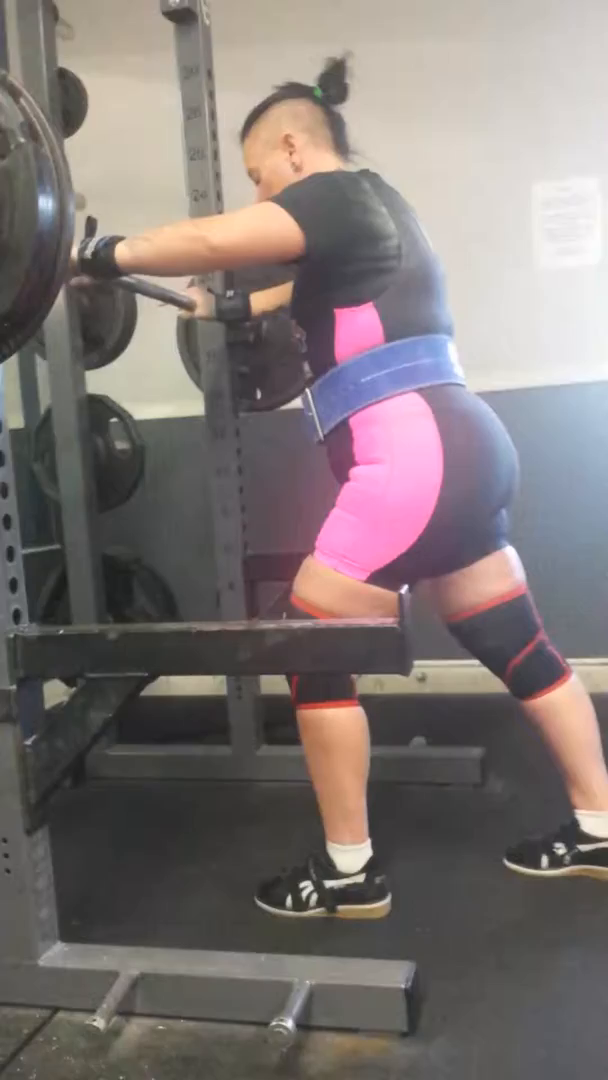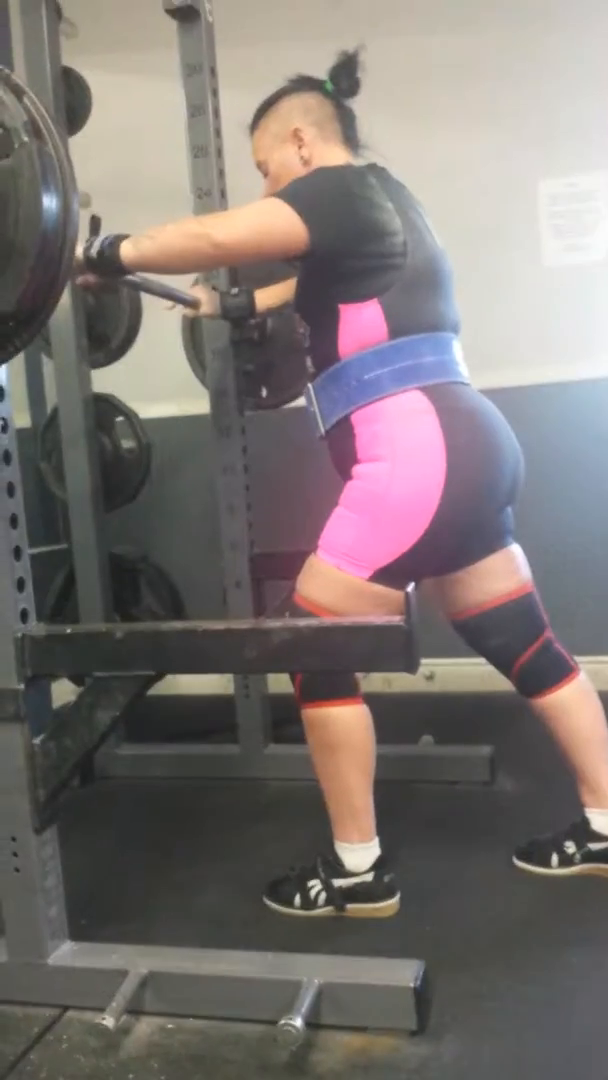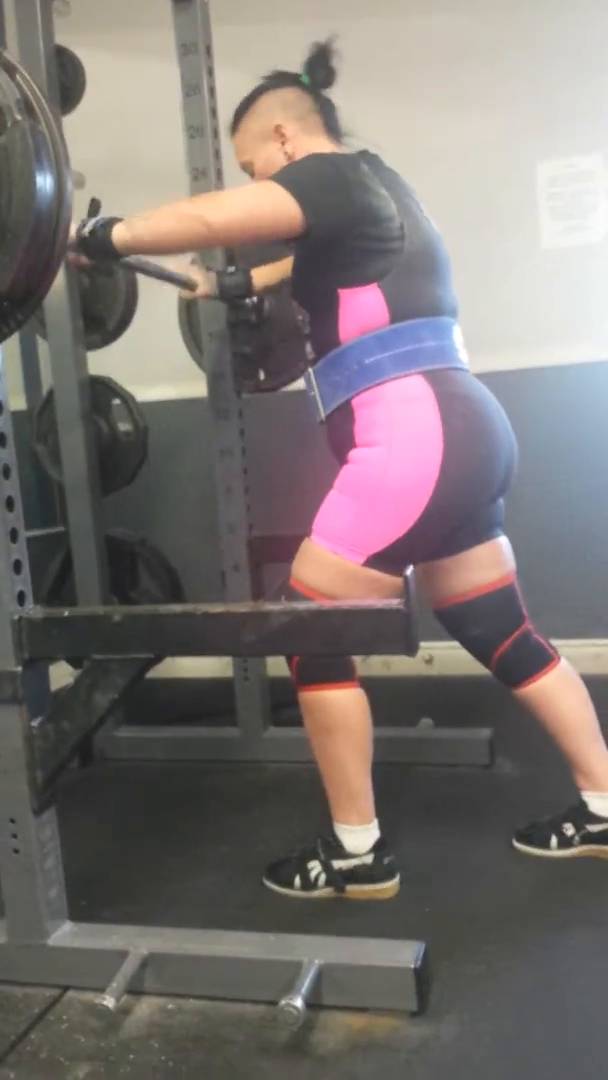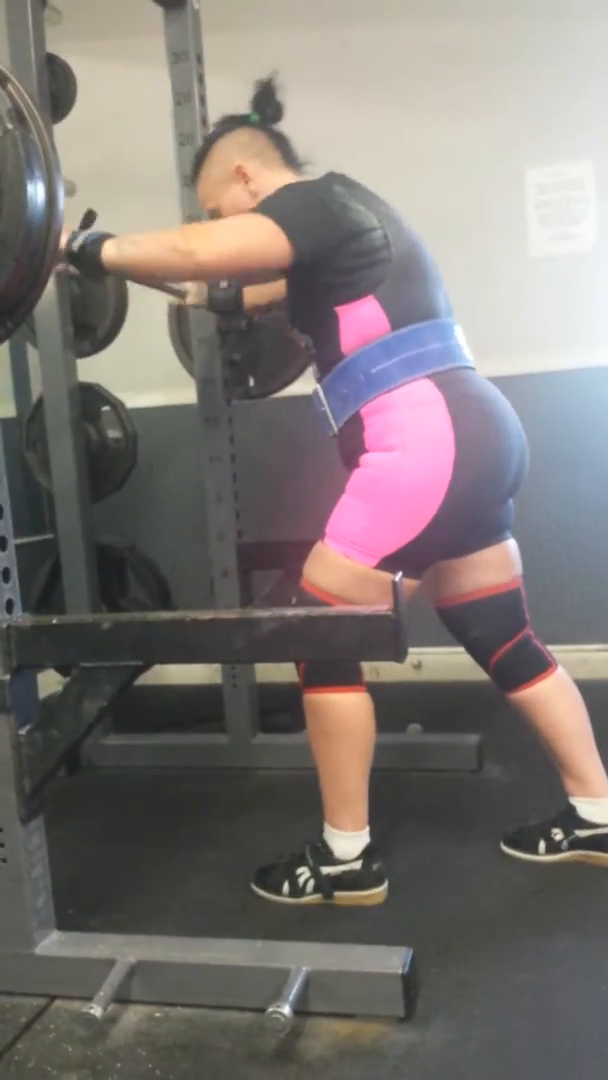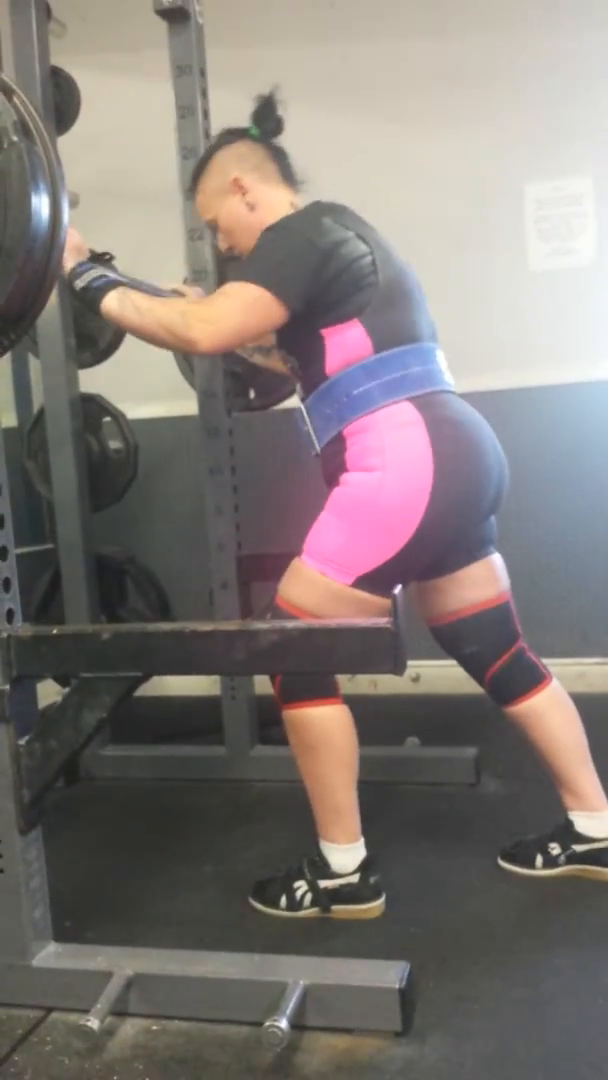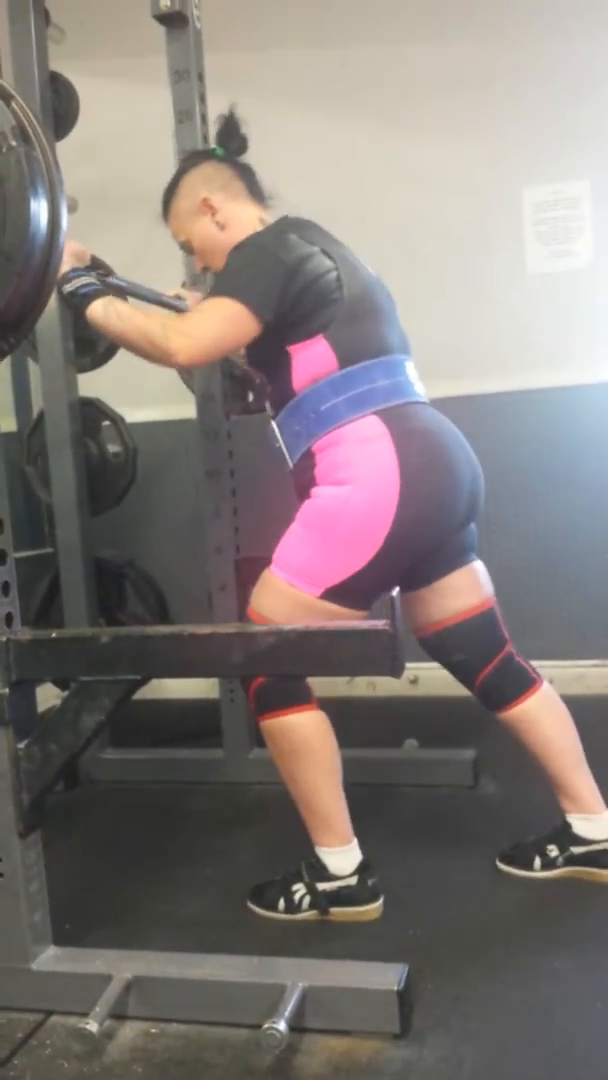
dt=0.4s
person 1, frame 1
left shoulder: (339, 194)
right shoulder: (367, 207)
left elbow: (216, 238)
left wrist: (103, 255)
right wrist: (231, 308)
left hip: (413, 456)
right hip: (460, 447)
right knee: (515, 647)
left ankle: (349, 871)
person 1, frame 2
left shoulder: (344, 190)
right shoulder: (376, 202)
left elbow: (221, 236)
left wrist: (106, 253)
right wrist: (236, 304)
left hip: (416, 456)
right hip: (466, 447)
right knee: (524, 646)
left ankle: (358, 870)
person 1, frame 3
left shoulder: (336, 178)
right shoulder: (364, 189)
left elbow: (217, 216)
right elbow: (316, 276)
left wrist: (104, 235)
right wrist: (234, 286)
left hip: (412, 440)
right hip: (463, 432)
right knee: (502, 636)
left ankle: (358, 852)
person 1, frame 4
left shoulder: (316, 202)
right shoulder: (344, 211)
left elbow: (202, 251)
right elbow: (304, 296)
left wrist: (88, 249)
right wrist: (228, 289)
left hip: (421, 445)
right hip: (471, 434)
right knee: (502, 639)
left ankle: (346, 858)
person 1, frame 5
left shoulder: (301, 235)
right shoulder: (334, 233)
left elbow: (203, 334)
left wrist: (94, 284)
right wrist: (219, 302)
left hip: (403, 466)
right hip: (454, 456)
right knee: (496, 654)
left ankle: (343, 873)
person 1, frame 6
left shoulder: (270, 249)
right shoulder: (311, 250)
left elbow: (184, 348)
left wrist: (81, 291)
right wrist: (210, 319)
left hip: (377, 479)
right hip: (432, 466)
left knee: (268, 664)
right knee: (486, 660)
left ankle: (340, 874)
